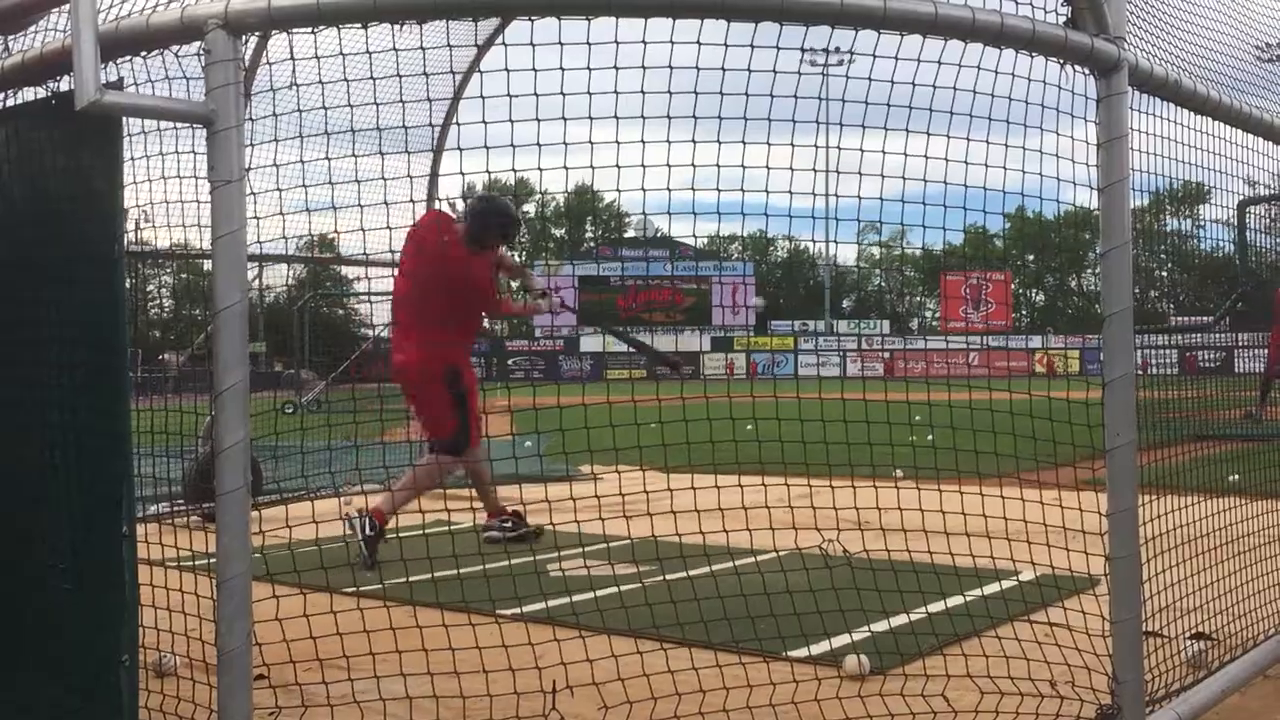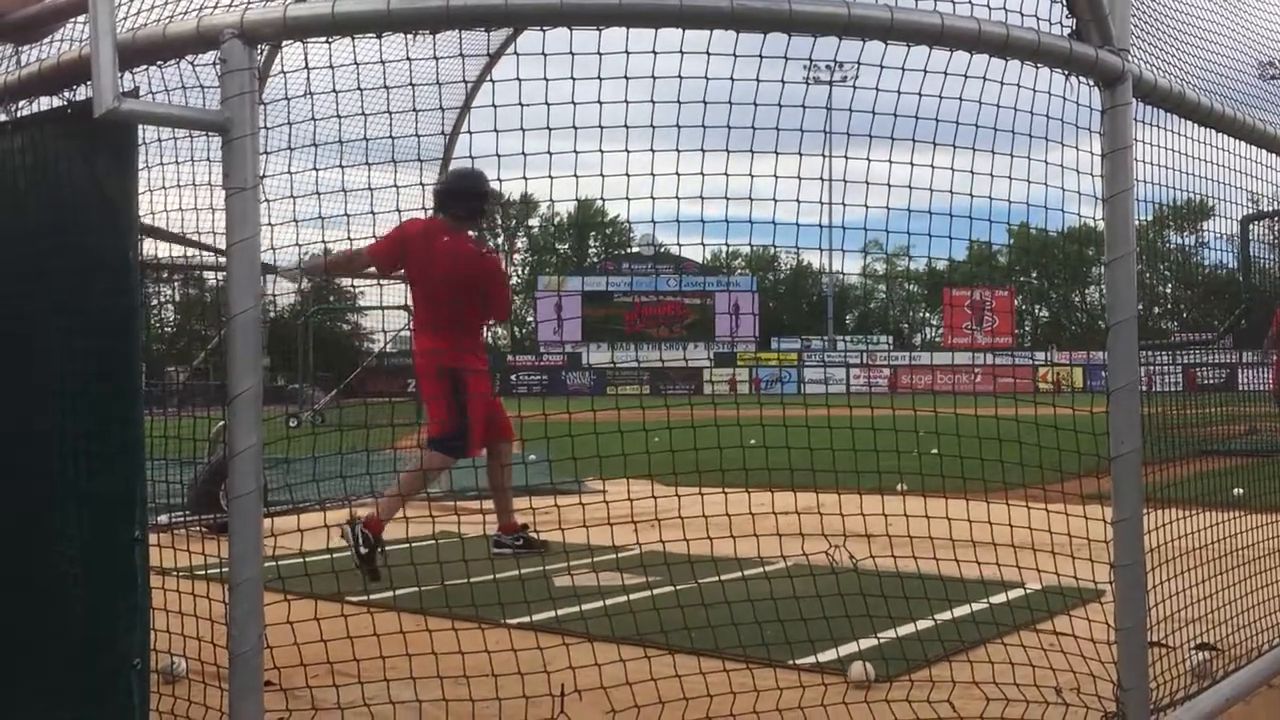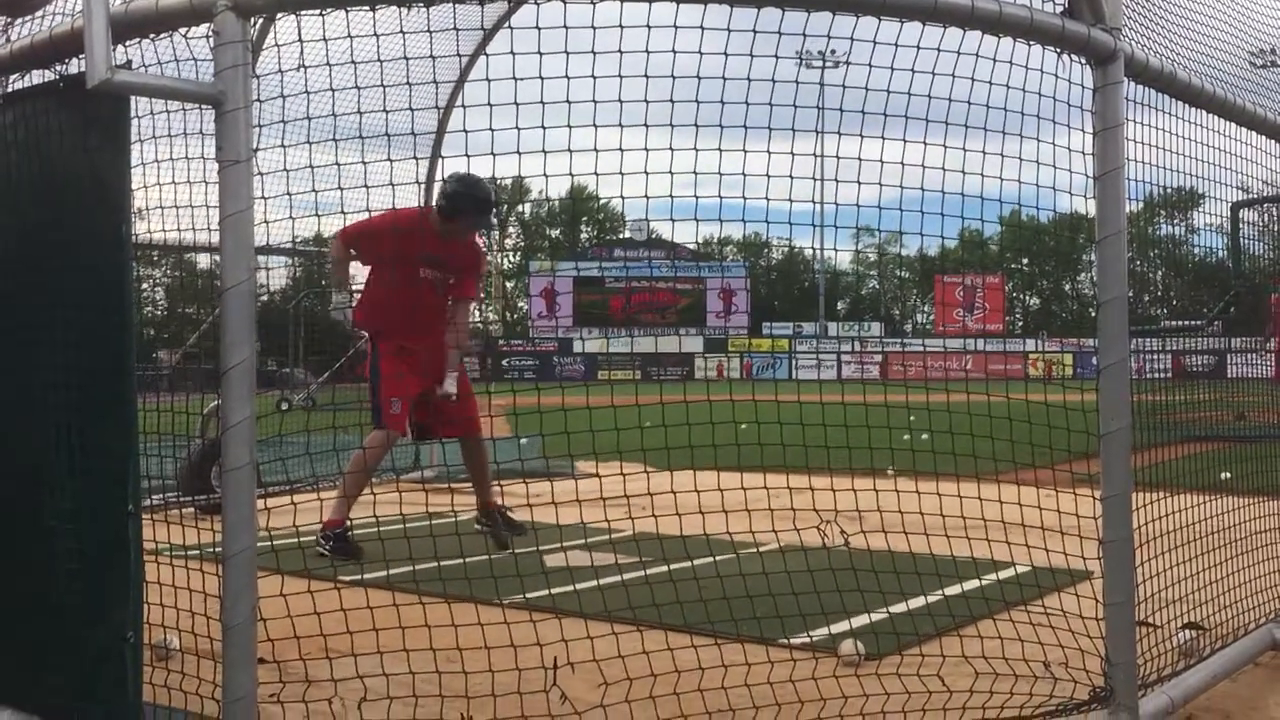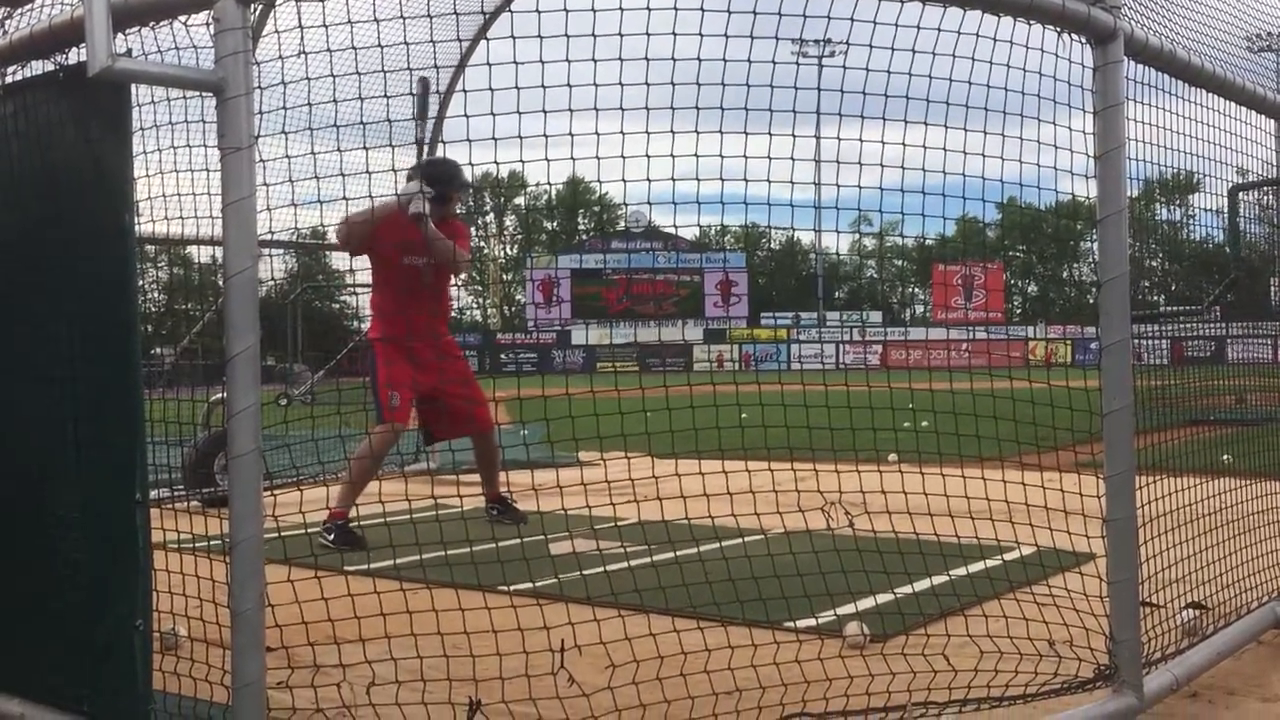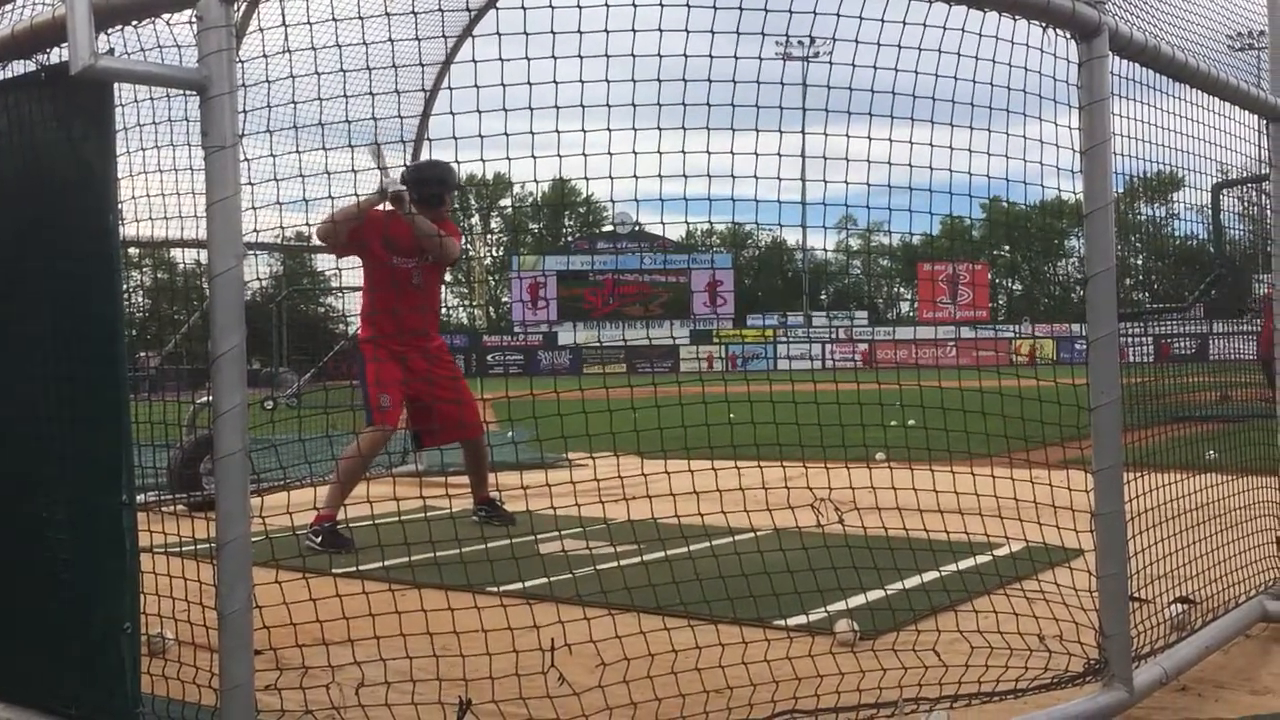
dt=1s
person 1, frame 1
left shoulder: (432, 223)
right shoulder: (476, 270)
left elbow: (490, 254)
right elbow: (501, 310)
left wrist: (530, 280)
right wrist: (537, 304)
left hip: (411, 355)
right hip: (439, 361)
left knee: (466, 435)
right knee: (450, 451)
left ankle: (497, 517)
right ankle: (374, 519)
person 1, frame 2
left shoulder: (412, 233)
right shoulder: (484, 261)
left elbow: (358, 258)
right elbow: (502, 314)
left wrist: (312, 267)
left hip: (434, 355)
right hip: (458, 362)
left knee: (499, 437)
right knee: (444, 451)
left ankle: (508, 531)
right ankle: (370, 527)
person 1, frame 3
left shoulder: (469, 251)
right shoulder: (402, 224)
left elbow: (459, 315)
right elbow: (341, 241)
left wrist: (452, 374)
right wrist: (341, 294)
left hip: (437, 346)
right hip: (392, 342)
left knee: (470, 426)
right knee: (387, 431)
left ankle: (488, 510)
right ankle: (333, 527)
person 1, frame 4
left shoulder: (455, 229)
right shoulder: (387, 224)
left elbow: (459, 265)
right elbow: (343, 234)
left wrist: (425, 224)
right wrist: (399, 203)
left hip: (438, 344)
right hip: (392, 344)
left knee: (482, 422)
right knee: (391, 427)
left ankle: (494, 500)
right ankle: (335, 519)
person 1, frame 5
left shoulder: (444, 228)
right shoulder: (377, 224)
left elbow: (449, 252)
right elbow: (325, 233)
left wrist: (407, 210)
right wrist: (377, 198)
left hip: (429, 347)
right hip: (382, 345)
left knee: (472, 427)
right knee: (380, 429)
left ankle: (483, 502)
right ankle: (322, 522)
